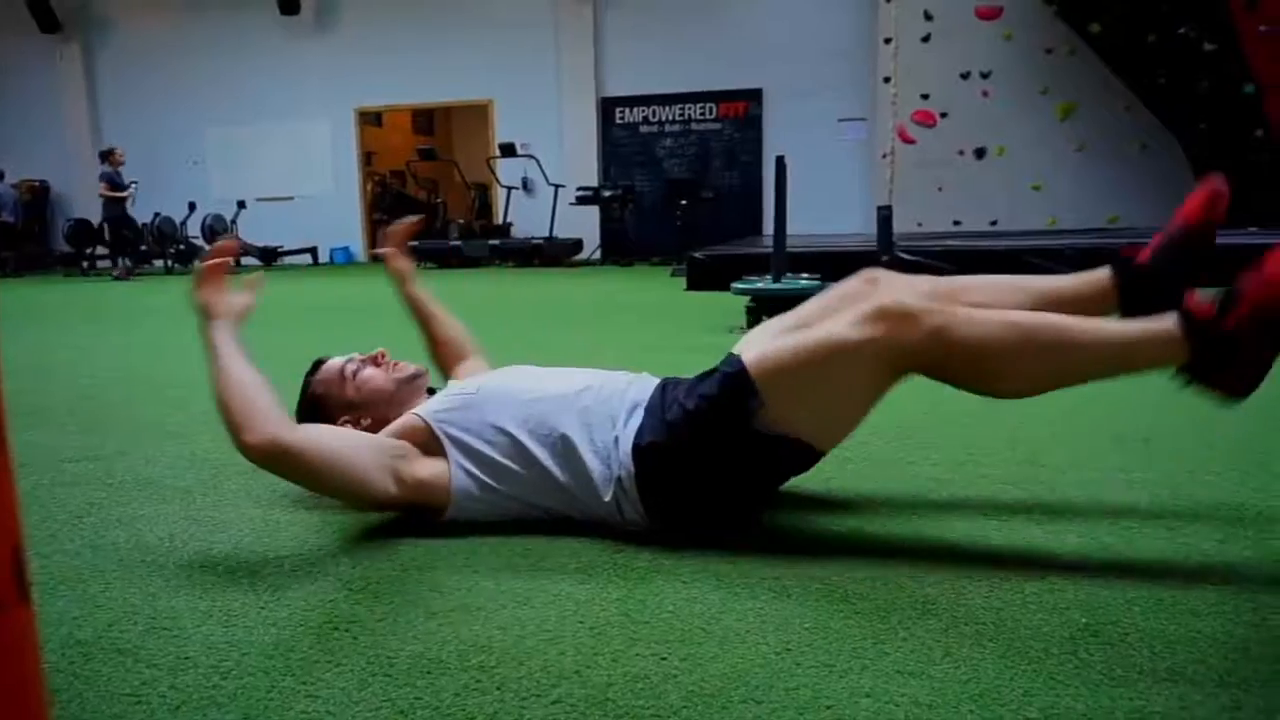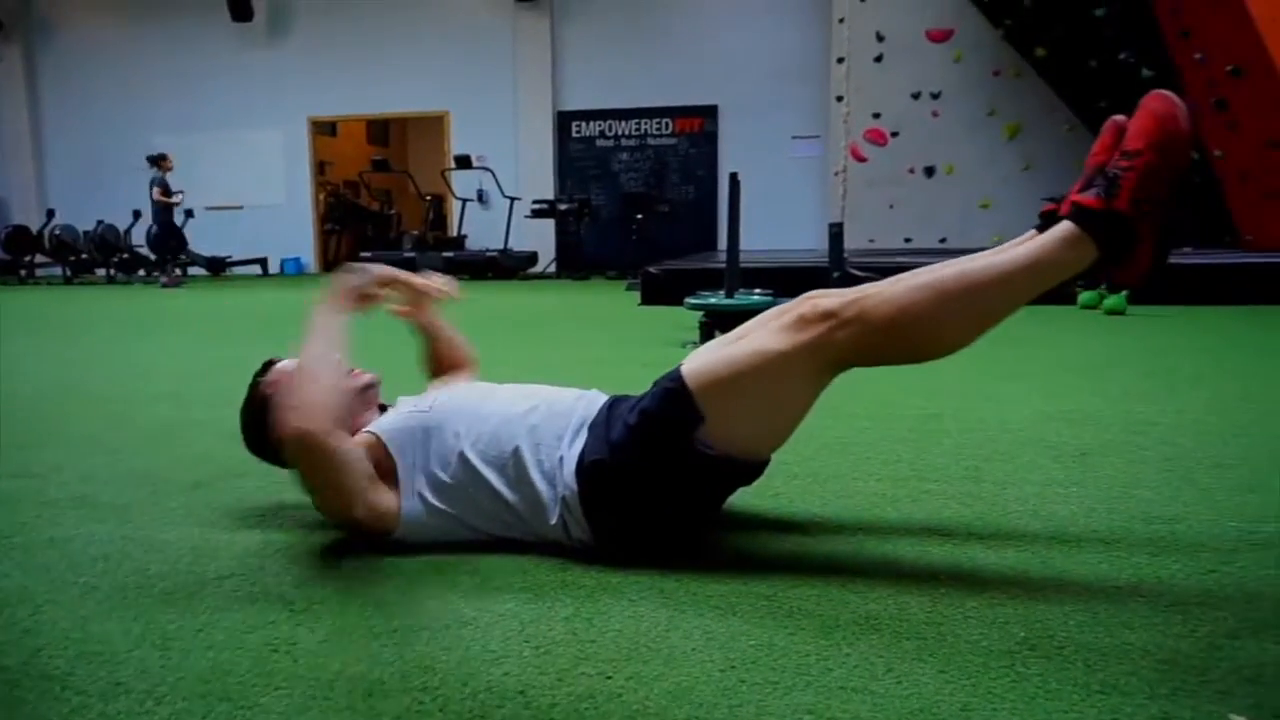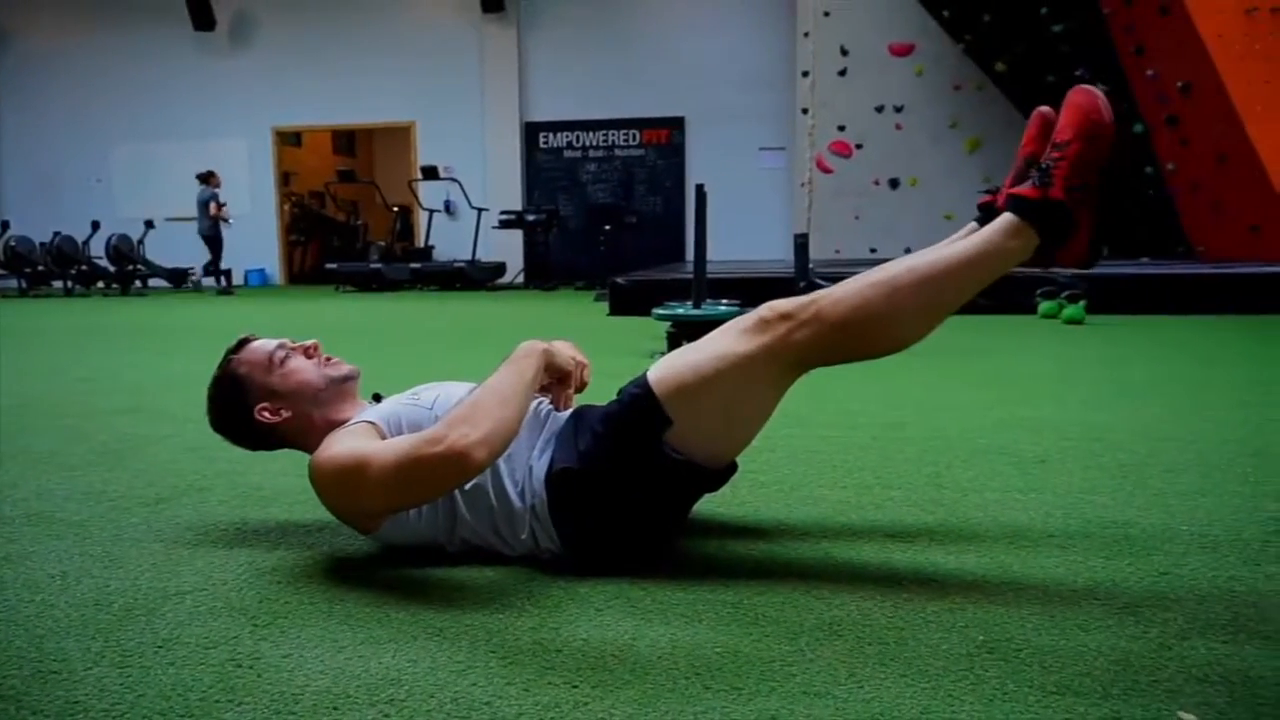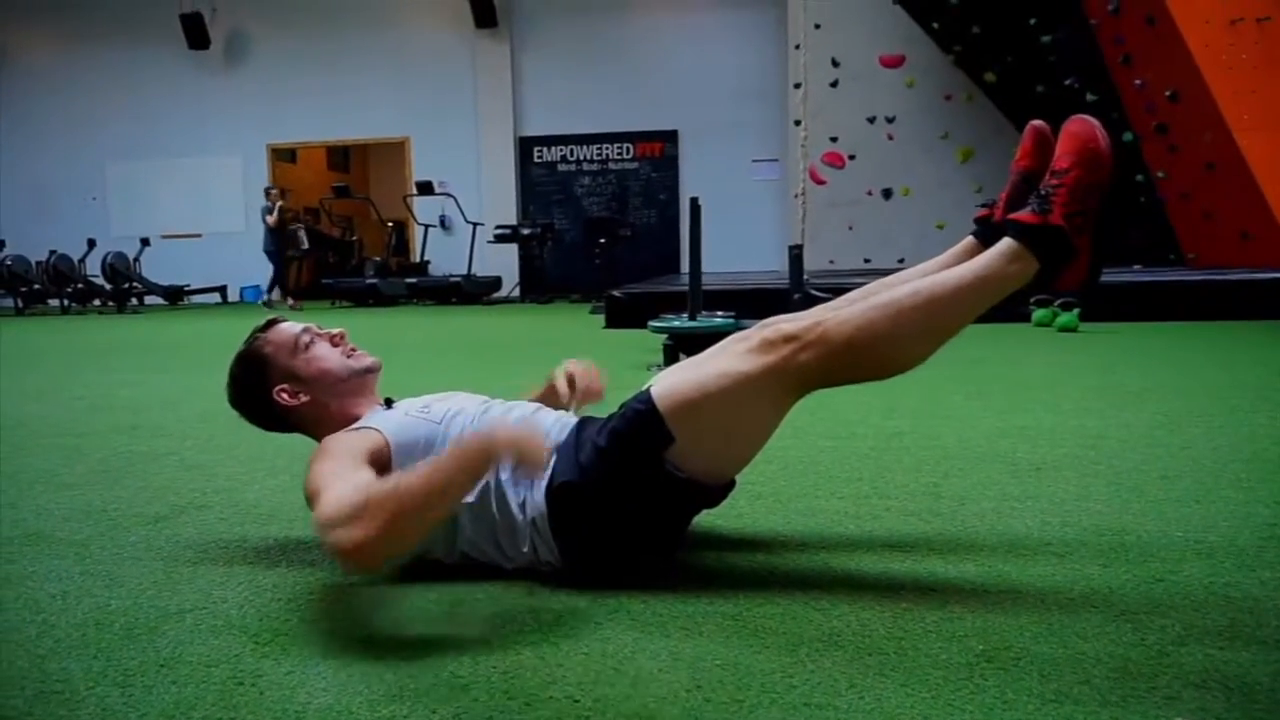
dt=1s
person 1, frame 1
left shoulder: (445, 410)
right shoulder: (401, 460)
left elbow: (460, 355)
right elbow: (266, 437)
left wrist: (404, 274)
right wrist: (220, 325)
left hip: (680, 420)
right hip: (678, 462)
left knee: (883, 295)
right knee: (902, 324)
left ankle: (1127, 286)
person 1, frame 2
left shoulder: (405, 423)
right shoulder: (362, 483)
left elbow: (455, 369)
right elbow: (300, 435)
left wrist: (419, 303)
right wrist: (333, 309)
left hip: (625, 447)
right hip: (624, 478)
left knee: (823, 309)
right knee: (832, 322)
left ankle: (1066, 231)
right ankle: (1094, 233)
person 1, frame 3
left shoulder: (382, 421)
right shoulder: (341, 464)
right elbow: (465, 451)
left wrist: (545, 370)
right wrist: (529, 355)
left hip: (594, 451)
right hip: (593, 486)
left knee: (787, 319)
right knee: (791, 325)
left ankle: (1005, 222)
right ankle: (1032, 222)
person 1, frame 4
left shoulder: (400, 421)
right shoulder: (341, 457)
right elbow: (358, 539)
left wrist: (559, 388)
right wrist: (486, 442)
left hip: (599, 467)
right hip: (592, 504)
left knee: (786, 334)
right knee: (794, 348)
left ankle: (993, 240)
right ankle: (1030, 250)
